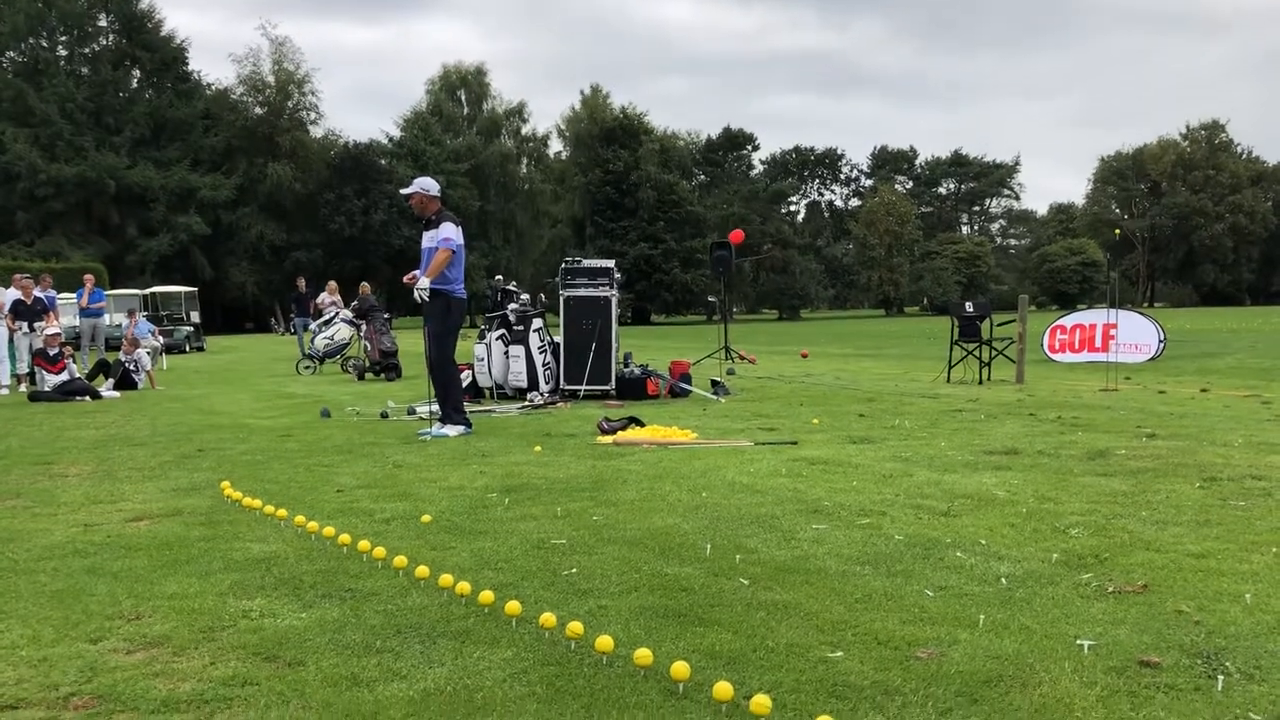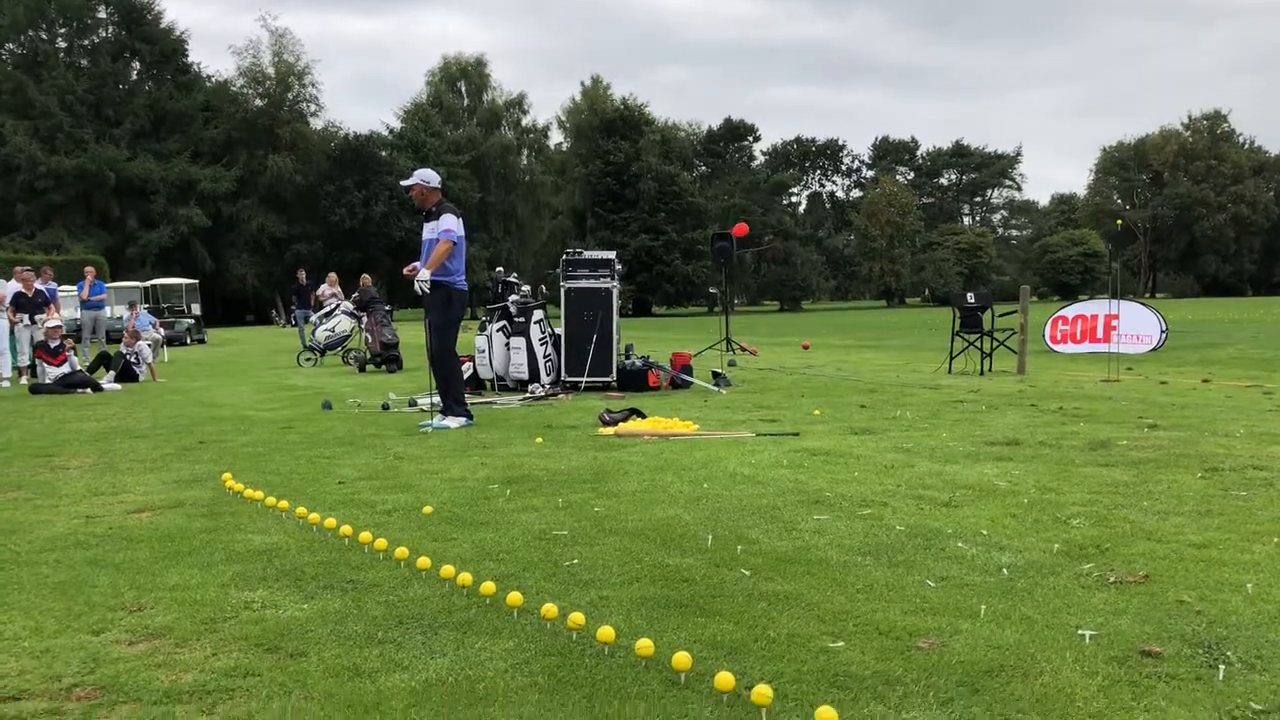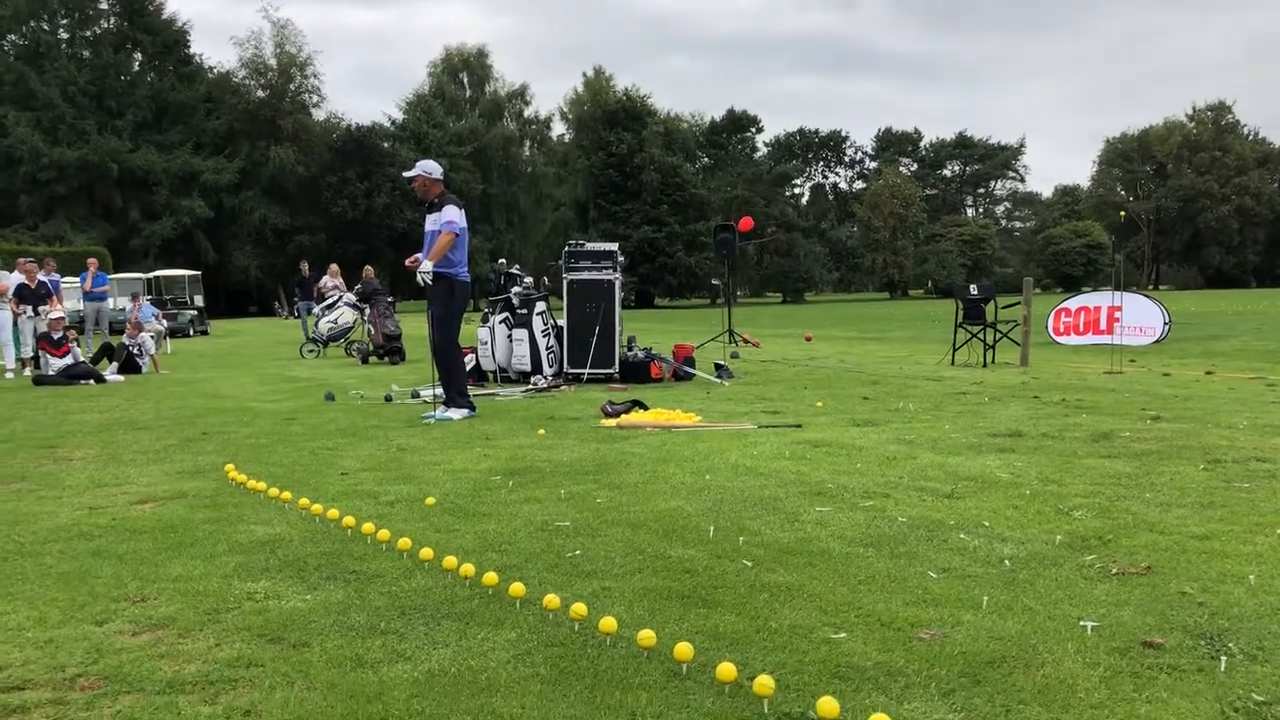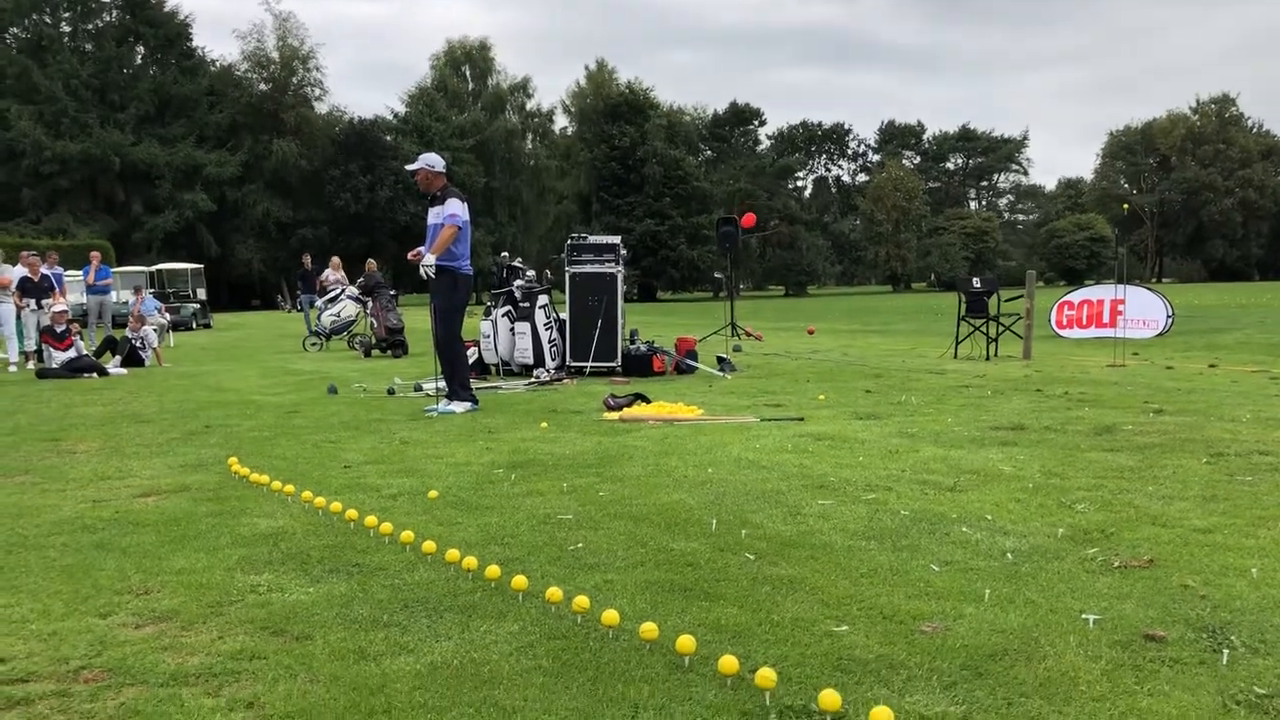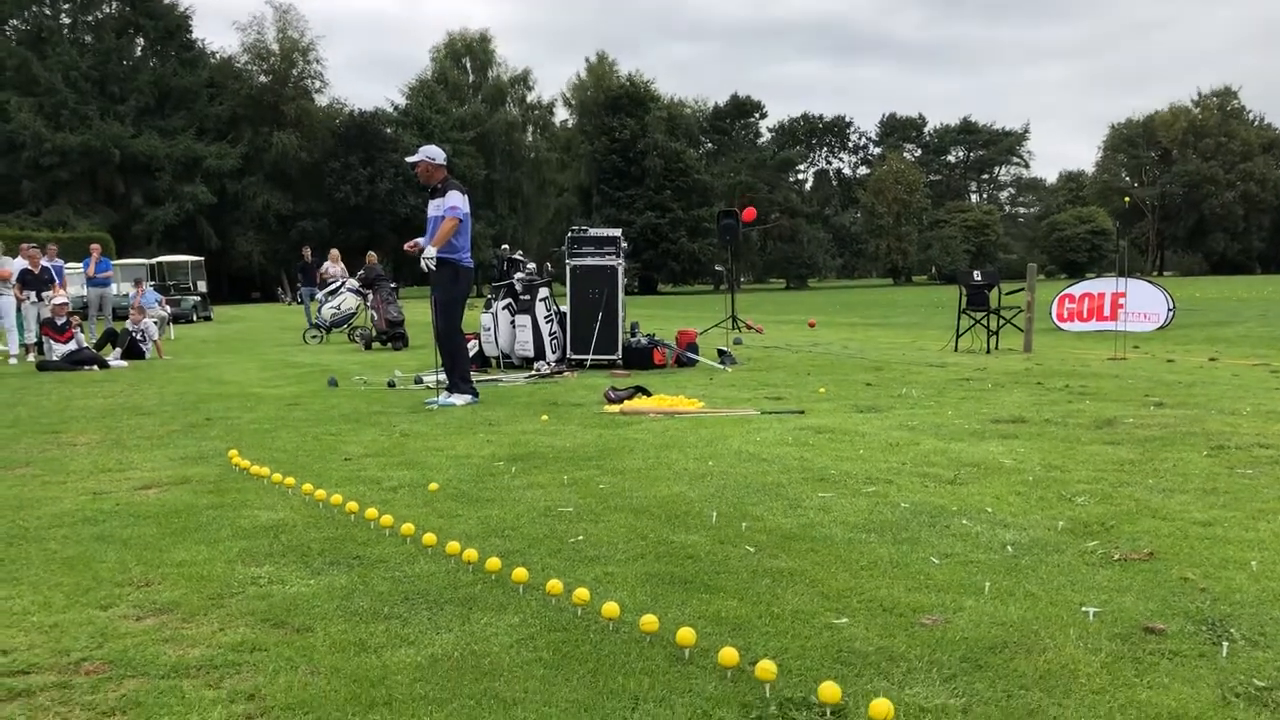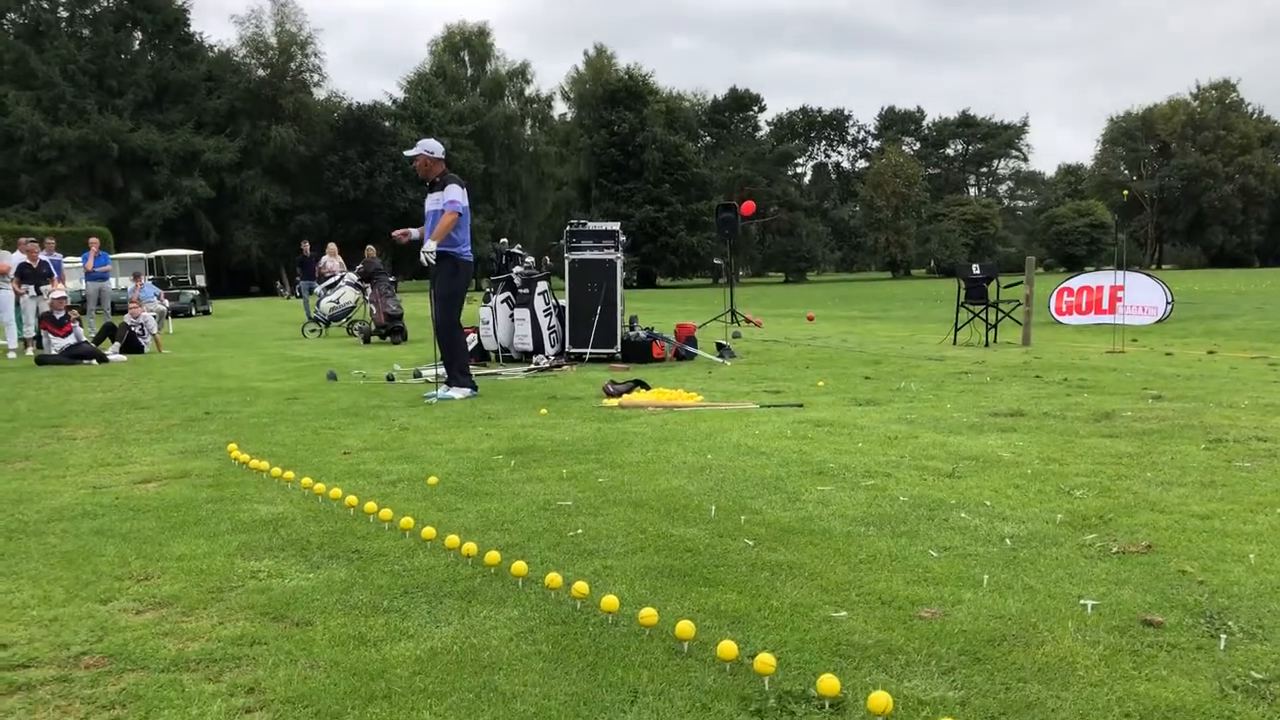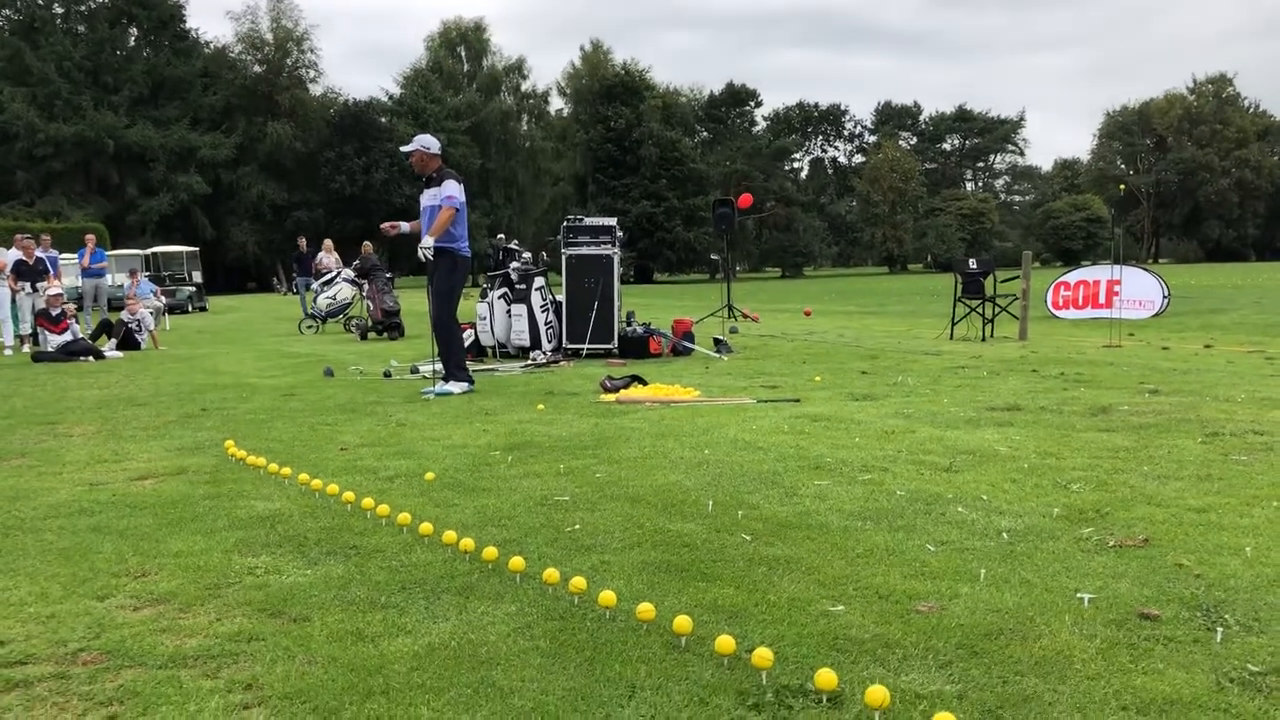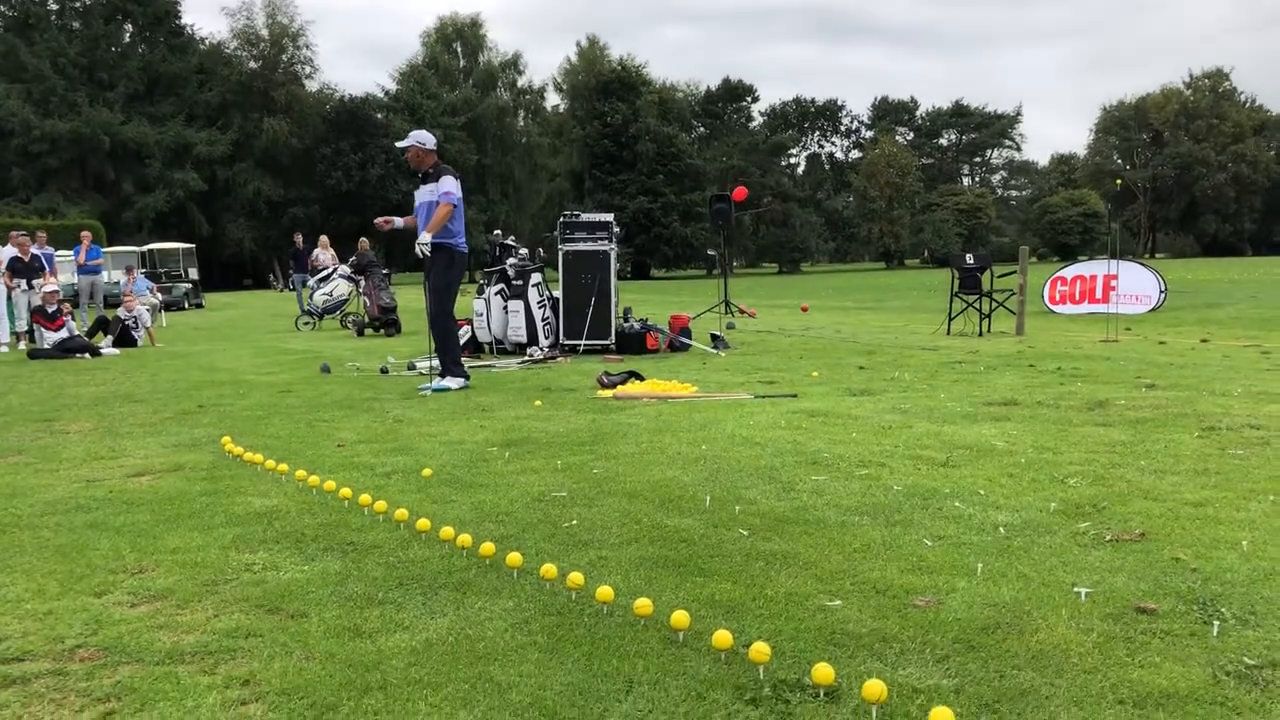
dt=0.1s
person 1, frame 1
left shoulder: (447, 222)
right shoulder: (429, 226)
left elbow: (446, 252)
left wrist: (426, 279)
right wrist: (418, 273)
left hip: (447, 300)
right hip: (434, 299)
left knee: (443, 360)
right knee: (435, 362)
left ankle: (458, 421)
right ankle: (447, 418)
person 1, frame 2
left shoulder: (447, 213)
right shoulder: (430, 217)
left elbow: (446, 244)
left wrist: (426, 271)
right wrist: (419, 265)
left hip: (448, 291)
right hip: (435, 291)
left knee: (444, 352)
right knee: (437, 354)
left ankle: (460, 412)
right ankle: (448, 410)
person 1, frame 3
left shoulder: (450, 205)
right shoulder: (432, 208)
left elbow: (449, 235)
left wrist: (428, 262)
right wrist: (421, 256)
left hip: (451, 283)
right hip: (438, 282)
left knee: (446, 344)
right knee: (439, 345)
left ankle: (462, 404)
right ankle: (451, 402)
person 1, frame 4
left shoulder: (452, 198)
right shoulder: (435, 201)
left elbow: (451, 229)
left wrist: (431, 256)
right wrist: (423, 250)
left hip: (454, 276)
right hip: (441, 275)
left knee: (449, 337)
right knee: (442, 339)
left ankle: (465, 397)
right ankle: (454, 395)
person 1, frame 5
left shoulder: (453, 190)
right shoulder: (434, 195)
left elbow: (452, 221)
left wrist: (431, 248)
right wrist: (421, 242)
left hip: (455, 268)
right hip: (440, 268)
left knee: (450, 329)
right knee: (442, 331)
left ankle: (465, 390)
right ankle: (454, 388)
person 1, frame 6
left shoulder: (452, 184)
right shoulder: (433, 188)
left elbow: (452, 215)
left wrist: (431, 242)
right wrist: (414, 233)
left hip: (454, 262)
right hip: (440, 262)
left knee: (448, 322)
right knee: (441, 324)
left ankle: (464, 383)
right ankle: (453, 381)
person 1, frame 7
left shoulder: (448, 179)
right shoulder: (428, 185)
left elbow: (449, 211)
left wrist: (428, 239)
right wrist: (403, 227)
left hip: (452, 257)
right hip: (437, 258)
left knee: (444, 317)
right knee: (439, 320)
left ankle: (461, 377)
right ankle: (450, 377)
person 1, frame 8
left shoulder: (445, 176)
right shoulder: (423, 181)
left elbow: (447, 207)
left wrist: (426, 235)
right wrist: (396, 222)
left hip: (449, 253)
right hip: (433, 254)
left knee: (441, 313)
right knee: (435, 316)
left ankle: (456, 373)
right ankle: (447, 373)
